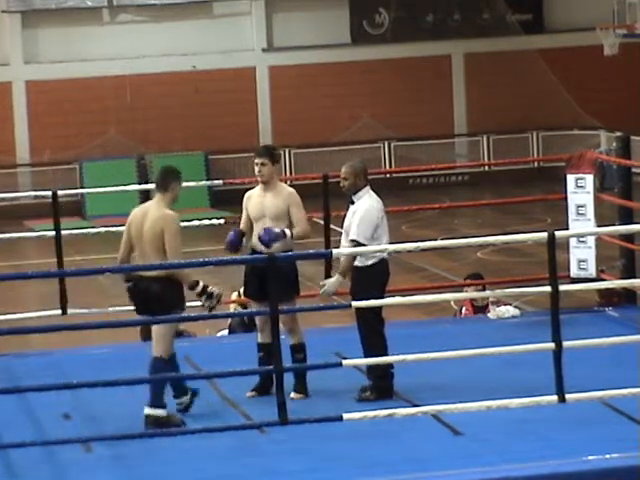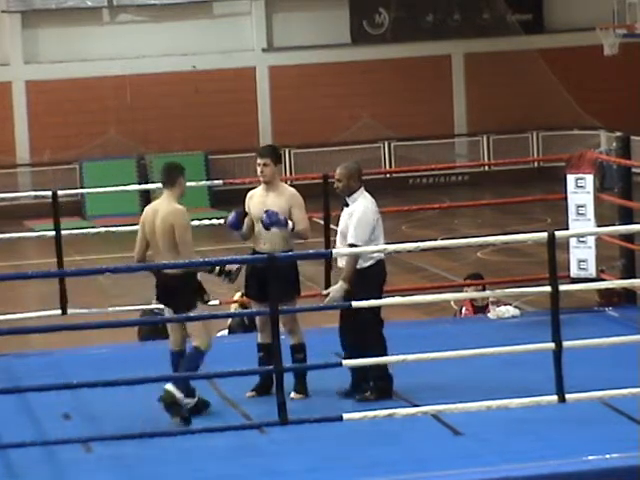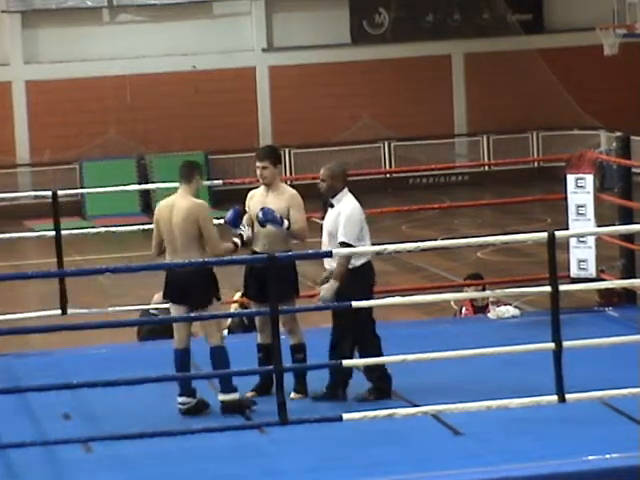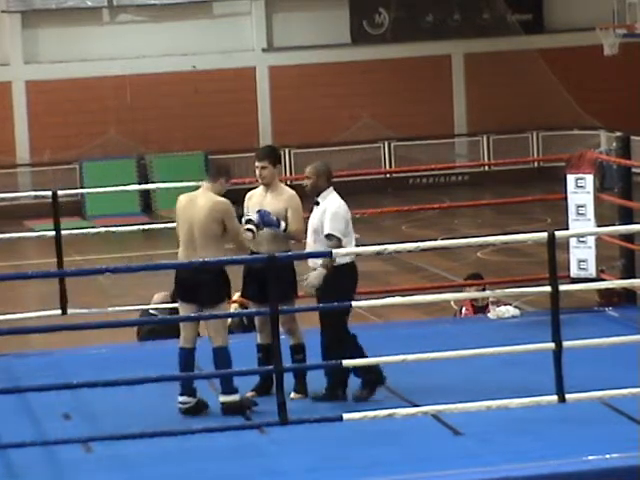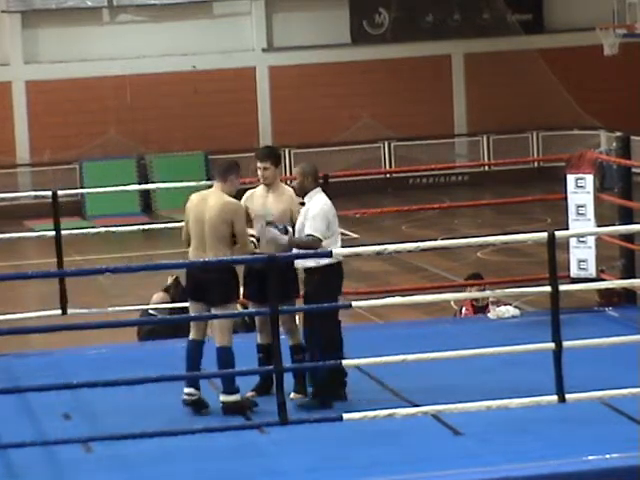
dt=0.3s
person 1, frame 1
left shoulder: (136, 213)
right shoulder: (169, 218)
left elbow: (122, 258)
right elbow: (175, 265)
left wrist: (131, 284)
right wrist: (201, 289)
left hip: (142, 283)
right hip: (163, 286)
left knee: (164, 345)
right knee: (161, 350)
left ankle: (182, 395)
right ankle: (155, 411)
person 1, frame 2
left shoulder: (148, 211)
right shoulder: (177, 212)
left elbow: (138, 256)
right elbow: (188, 257)
right wrist: (222, 269)
left hip: (163, 281)
right hip: (183, 281)
left knee: (177, 342)
right knee: (202, 340)
left ankle: (186, 398)
right ankle: (175, 390)
person 1, frame 3
left shoulder: (161, 207)
right shoulder: (199, 207)
left elbow: (156, 251)
right elbow: (216, 250)
right wrist: (238, 242)
left hip: (174, 277)
right hip: (199, 276)
left knee: (181, 340)
right knee: (215, 338)
left ankle: (186, 398)
right ankle: (228, 396)
person 1, frame 4
left shoulder: (182, 200)
right shoulder: (222, 205)
right elbow: (243, 245)
left hip: (185, 272)
right hip: (211, 274)
left knee: (187, 339)
right knee: (219, 339)
left ankle: (186, 398)
right ankle: (229, 397)
person 1, frame 5
left shoulder: (193, 200)
right shoulder: (233, 206)
right elbow: (246, 251)
right wrist: (251, 241)
left hip: (195, 271)
right hip: (220, 273)
left knee: (196, 333)
right knee: (223, 338)
left ankle: (191, 391)
right ankle: (230, 397)
person 2, frame 1
left shoulder: (288, 195)
right shoulder: (249, 197)
left elbow: (305, 229)
right elbow: (244, 229)
left wrist: (283, 234)
right wrist: (237, 236)
left hip: (282, 262)
right hip: (257, 262)
left knee: (289, 323)
right knee: (262, 324)
left ankle: (300, 382)
right ankle: (265, 381)
person 2, frame 2
left shoulder: (291, 195)
right shoulder: (251, 196)
left elbow: (305, 232)
right elbow: (246, 235)
left wrist: (285, 224)
right wrist: (238, 227)
left hip: (282, 262)
right hip: (258, 262)
left knee: (290, 324)
right knee: (263, 324)
left ankle: (300, 382)
right ankle: (265, 381)
person 2, frame 3
left shoulder: (291, 196)
right shoulder: (252, 196)
left elbow: (302, 233)
right elbow: (247, 234)
left wrist: (280, 221)
right wrist: (237, 224)
left hip: (281, 263)
right hip: (257, 262)
left knee: (289, 323)
right knee: (262, 324)
left ankle: (300, 381)
right ankle: (265, 380)
person 2, frame 4
left shoulder: (289, 197)
right shoulder: (251, 196)
left elbow: (299, 234)
right elbow: (245, 232)
left wrist: (277, 224)
right wrist: (243, 227)
left hip: (280, 264)
right hip: (255, 263)
left knee: (288, 324)
right knee: (261, 325)
left ankle: (300, 381)
right ankle: (265, 380)
person 2, frame 5
left shoulder: (291, 196)
right shoulder: (250, 196)
left wrist: (284, 230)
left hip: (282, 265)
right hip: (256, 264)
left knee: (289, 324)
right knee: (262, 325)
left ankle: (300, 382)
right ankle: (265, 380)
person 3, frame 1
left shoulder: (366, 207)
right shoulder: (364, 202)
left elbow: (355, 247)
left wrist: (338, 278)
right wrist: (342, 275)
left hip: (369, 271)
right hip: (368, 269)
left knee: (370, 329)
right knee: (371, 327)
left ankle: (381, 386)
right ankle: (381, 379)
person 3, frame 2
left shoulder: (362, 209)
right shoulder: (354, 204)
left elbow: (356, 252)
left wrist: (342, 285)
right wrist: (344, 281)
left hip: (366, 275)
right hip: (358, 274)
left knee: (369, 332)
right knee: (349, 330)
left ankle: (381, 386)
right ankle: (360, 381)
person 3, frame 3
left shoulder: (348, 209)
right shoulder: (337, 206)
left elbow: (347, 251)
left wrist: (333, 283)
right wrist: (330, 274)
left hip: (355, 276)
right hip: (345, 275)
left knee: (363, 334)
right knee: (342, 334)
left ankle: (380, 385)
right ankle: (337, 387)
person 3, frame 4
left shoulder: (334, 207)
right shoulder: (322, 205)
left elbow: (334, 245)
left wrist: (320, 271)
right wrist: (317, 272)
left hip: (338, 274)
right hip: (329, 273)
left knee: (336, 331)
right knee: (330, 331)
left ankle: (370, 375)
right ankle: (336, 387)
person 3, frame 5
left shoulder: (318, 205)
right shoulder: (315, 203)
left elbow: (313, 242)
left wrist: (283, 239)
left hip: (323, 274)
right hip: (321, 272)
left knee: (316, 333)
right knee: (328, 332)
left ankle: (321, 393)
right ankle: (335, 388)
